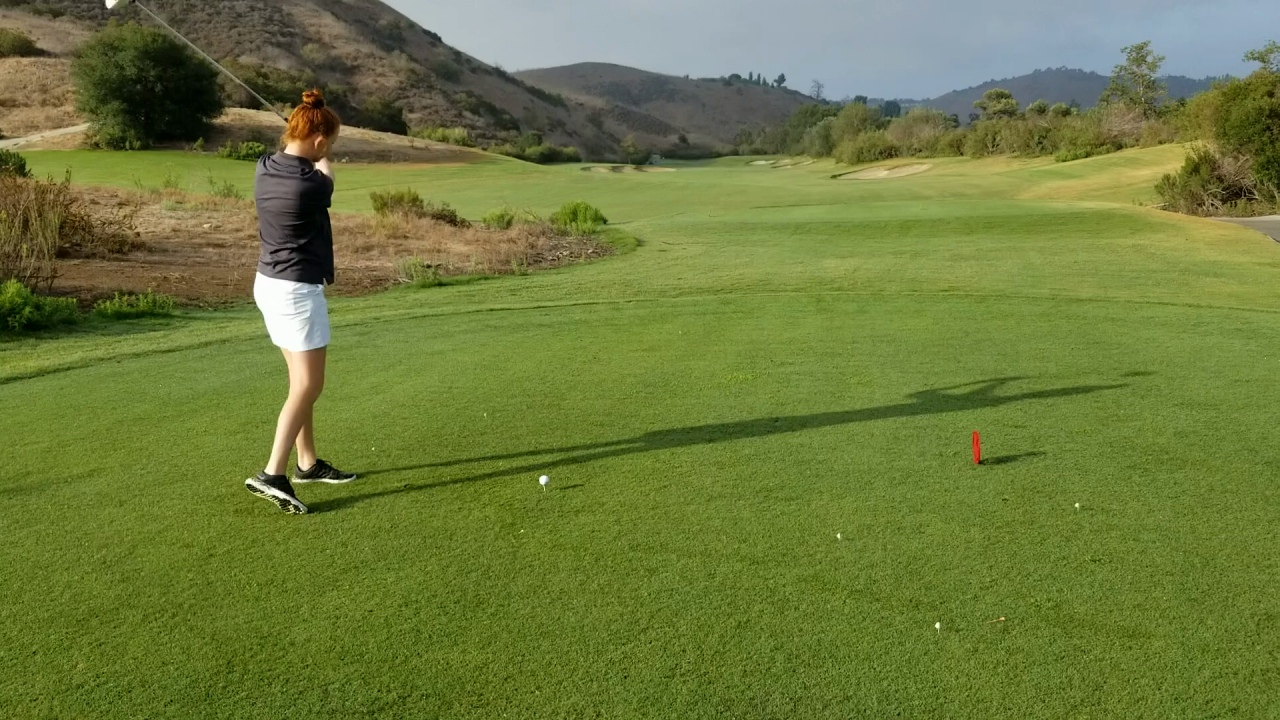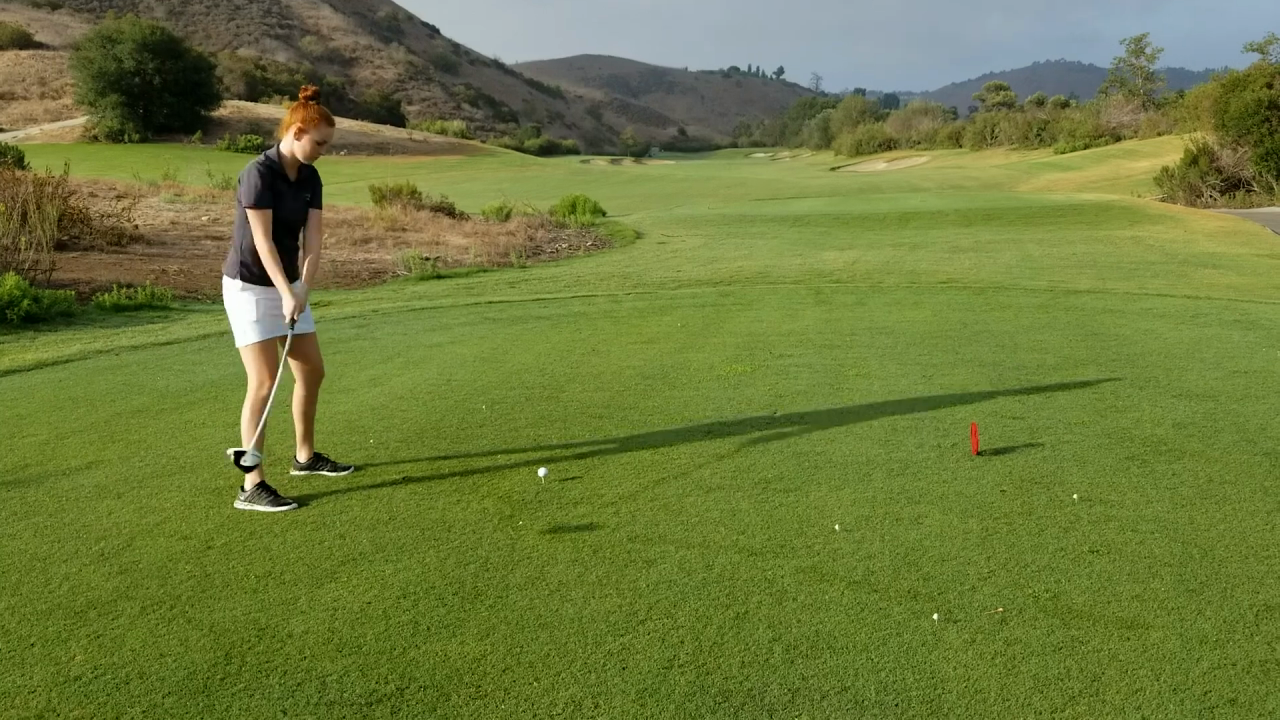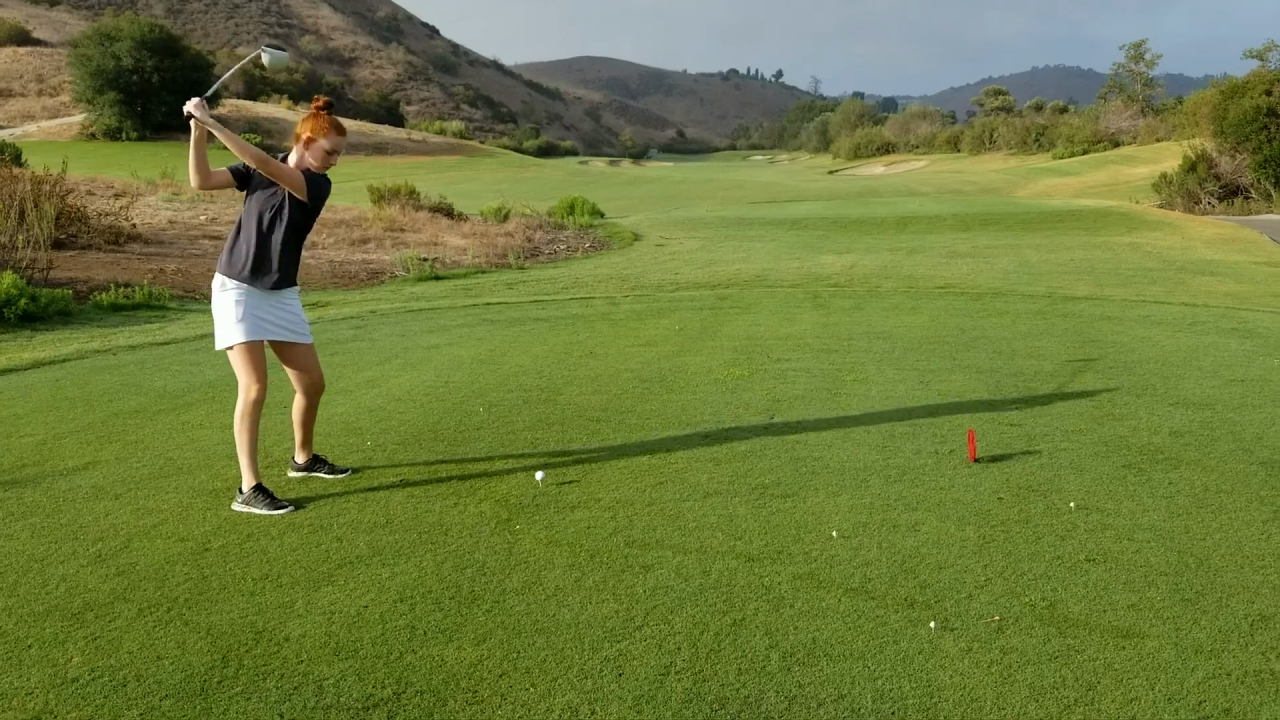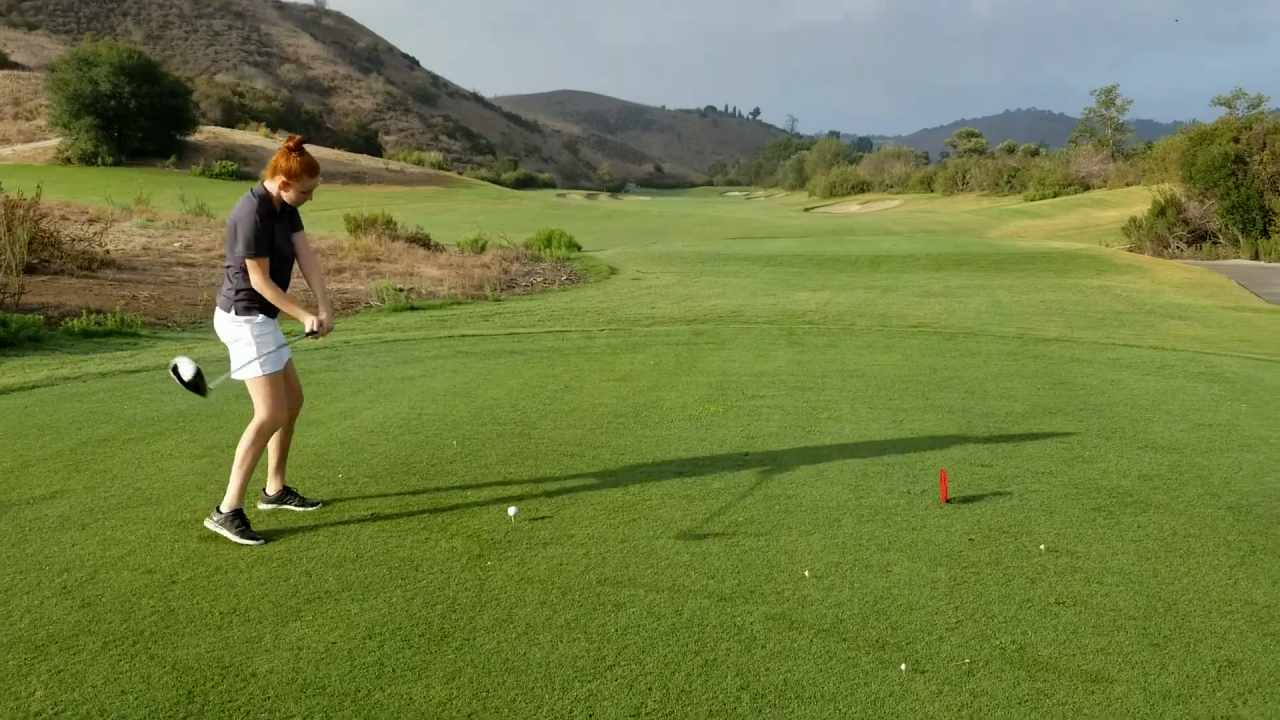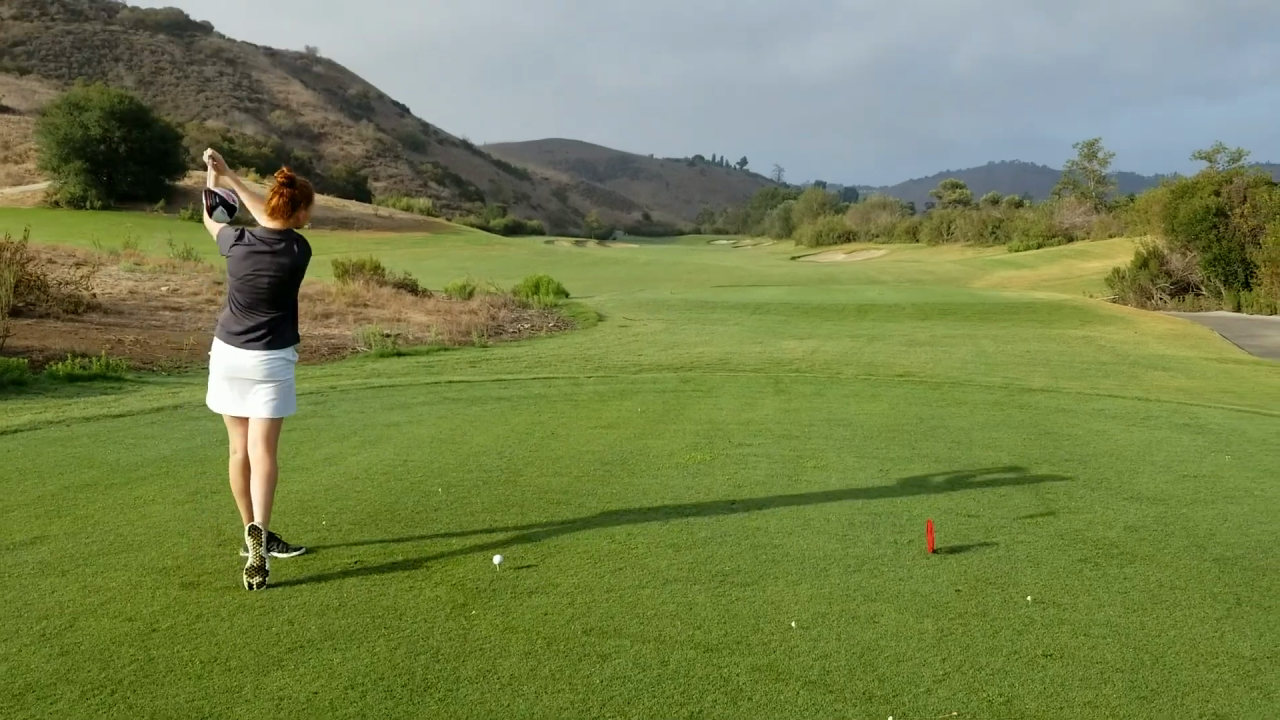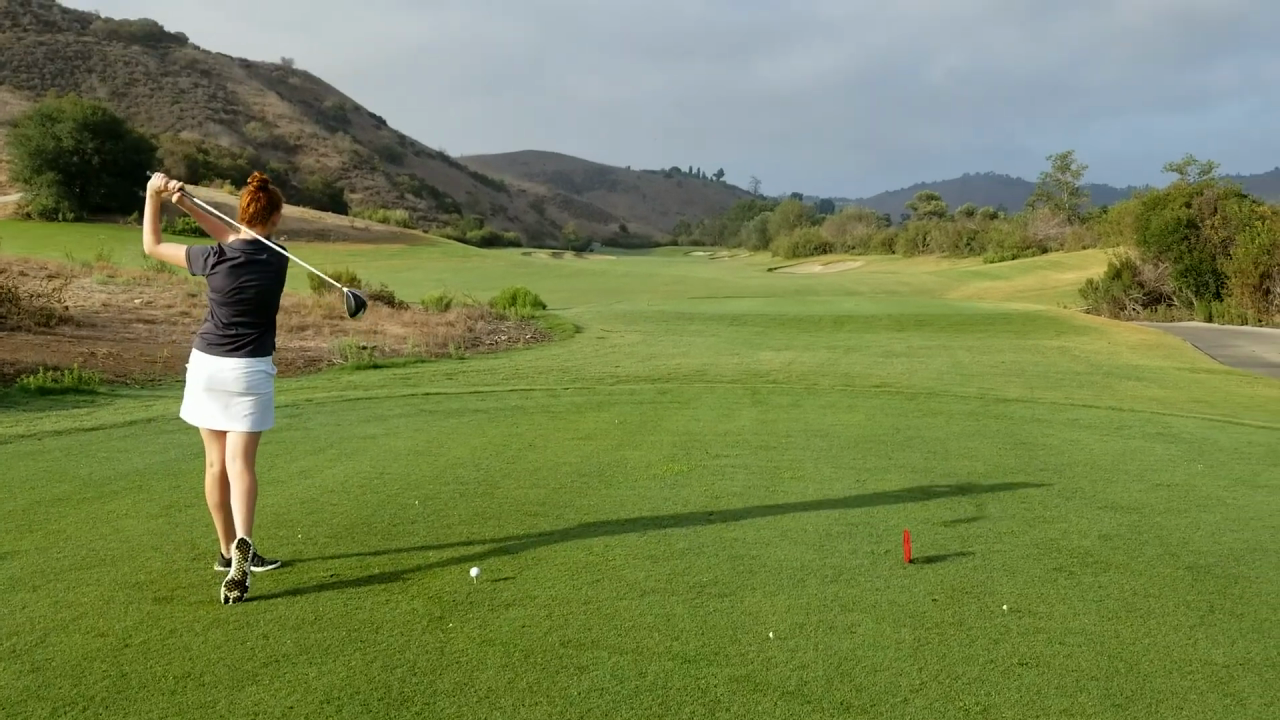
dt=0.4s
person 1, frame 1
left shoulder: (265, 169)
right shoulder: (313, 184)
left wrist: (315, 167)
right wrist: (324, 168)
left hip: (270, 284)
right hip: (298, 290)
left knee: (303, 379)
right knee: (309, 385)
left ankle: (307, 463)
right ankle: (272, 473)
person 1, frame 2
left shoulder: (311, 179)
right shoulder: (258, 173)
left elbow: (311, 239)
right elbow: (264, 240)
left wrist: (300, 290)
right wrist: (287, 292)
left hip: (285, 287)
right hip: (248, 287)
left knee: (312, 372)
right knee: (263, 383)
left ankle: (305, 455)
right ankle: (252, 486)
person 1, frame 3
left shoulder: (319, 186)
right shoulder: (259, 166)
left elbow: (266, 166)
right elbow: (202, 181)
left wrist: (213, 125)
right wrist: (199, 127)
left hip: (281, 296)
right hip: (235, 288)
left knee: (313, 384)
right knee: (254, 388)
left ankle: (303, 458)
right ankle: (248, 488)
person 1, frame 4
left shoulder: (286, 209)
right shoulder: (253, 213)
left elbow: (308, 262)
right elbow: (261, 282)
left wrist: (323, 308)
right wrist: (302, 316)
left hip: (259, 320)
right hip: (244, 320)
left knee: (293, 401)
right knee: (271, 414)
left ankle: (275, 488)
right ankle: (227, 510)
person 1, frame 5
left shoulder: (234, 242)
right shoulder: (300, 252)
left elbow: (209, 217)
right elbow: (275, 231)
left wrist: (216, 175)
right wrist: (232, 179)
left hip: (227, 353)
right hip: (270, 360)
left knee: (239, 450)
right knee: (262, 451)
left ankle: (256, 536)
right ankle: (259, 531)
person 1, frame 6
left shoulder: (215, 260)
right shoulder: (277, 259)
left elbow: (152, 246)
right elbow: (233, 239)
left wrist: (154, 194)
right wrist: (186, 203)
left hip: (208, 365)
right hip: (251, 371)
left knee: (215, 464)
right knee: (241, 464)
left ankle: (229, 551)
right ankle: (242, 543)
